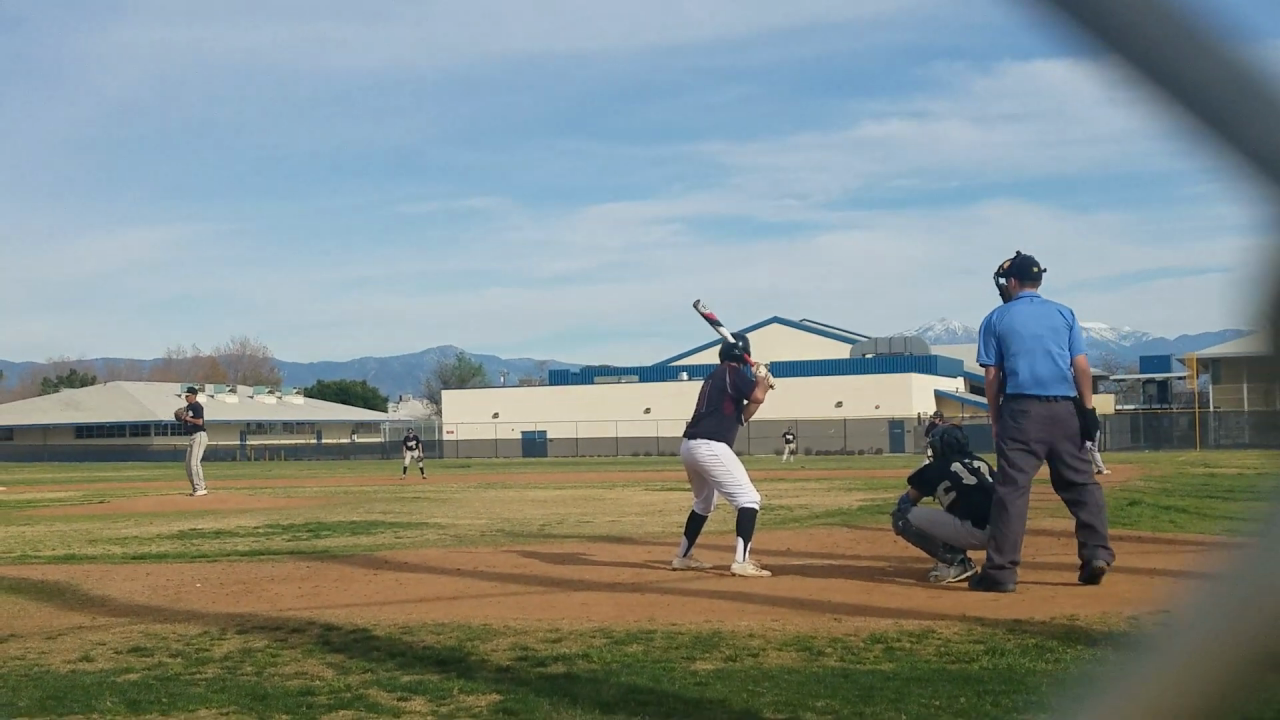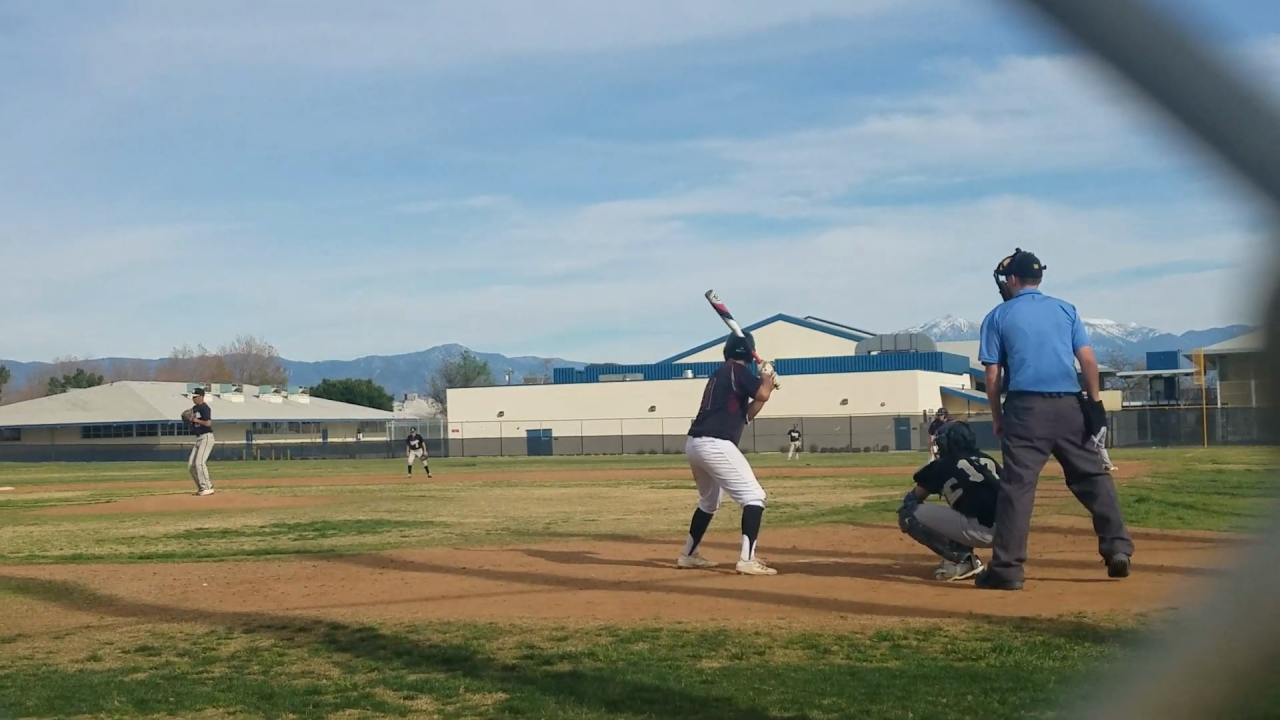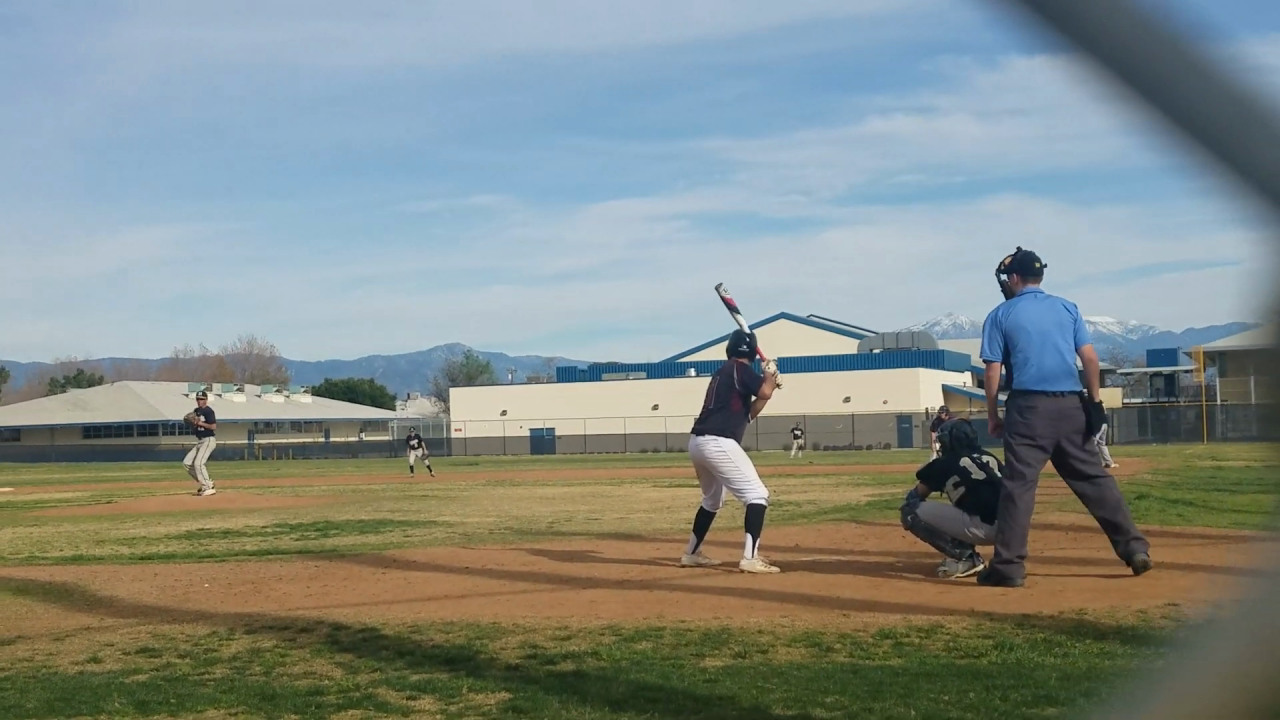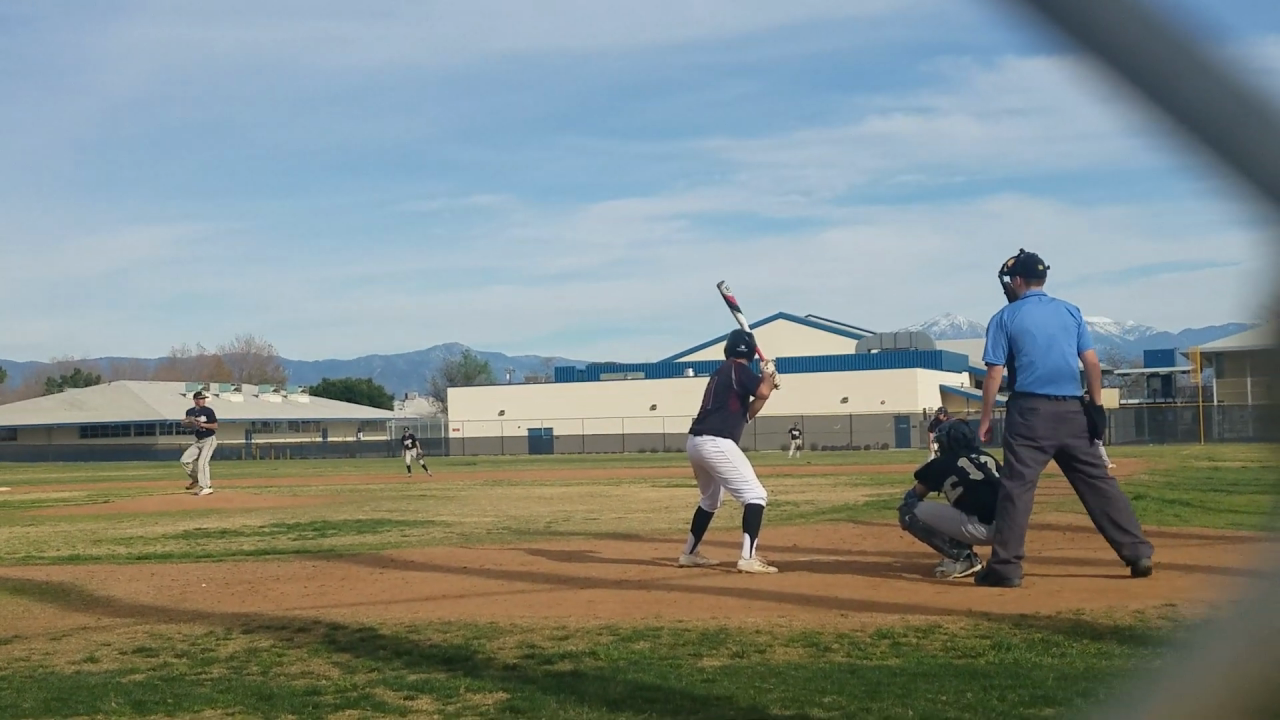
dt=0.1s
person 1, frame 1
left shoulder: (996, 319)
right shoulder: (1064, 314)
left elbow: (990, 376)
right elbow: (1081, 366)
left wrist: (996, 417)
right wrist: (1087, 408)
left hip: (1020, 411)
right hip: (1064, 410)
left knee: (1011, 490)
right knee: (1081, 483)
left ankle: (1000, 572)
right ankle: (1097, 553)
person 1, frame 2
left shoulder: (998, 316)
right shoulder: (1066, 309)
left elbow: (992, 375)
right elbow: (1087, 359)
left wrist: (997, 415)
right wrist: (1094, 402)
left hip: (1025, 409)
right hip: (1068, 407)
left knee: (1017, 487)
right knee: (1092, 476)
left ankle: (1007, 569)
right ankle: (1117, 548)
person 1, frame 3
left shoulder: (1000, 315)
right shoulder: (1067, 308)
left elbow: (993, 372)
right elbow: (1089, 358)
left wrist: (993, 415)
right wrist: (1094, 401)
left hip: (1028, 409)
right hip: (1071, 405)
left knee: (1018, 486)
right knee: (1094, 479)
left ankle: (1007, 566)
right ankle: (1133, 547)
person 1, frame 4
left shoulder: (1004, 318)
right shoulder: (1070, 311)
left elbow: (994, 375)
right elbow: (1091, 362)
left wrist: (986, 418)
right wrist: (1096, 405)
left hip: (1030, 411)
right hip: (1072, 409)
left knee: (1017, 487)
right knee: (1098, 481)
left ankle: (1005, 567)
right ankle: (1137, 551)
person 2, frame 1
left shoulder: (715, 376)
right shoulder: (732, 372)
left elbow: (742, 416)
right elbow: (758, 397)
left wrist: (761, 386)
right wrist: (761, 379)
left hip: (690, 446)
right hip: (710, 447)
left knee: (704, 503)
right knee: (749, 499)
left ankle: (683, 557)
right ankle: (741, 562)
person 2, frame 2
left shoulder: (719, 374)
right shoulder: (737, 370)
left elbow: (746, 414)
right elbow: (763, 395)
left wrist: (766, 385)
right wrist: (767, 377)
left hip: (696, 444)
right hip: (715, 445)
left knee: (709, 501)
right knee: (754, 496)
left ankle: (689, 555)
right ankle: (747, 560)
person 2, frame 3
left shoulder: (723, 372)
right shoulder: (739, 369)
left elbow: (749, 413)
right elbow: (764, 392)
left wrist: (769, 384)
right wrist: (770, 376)
left hip: (698, 443)
right hip: (718, 443)
left knee: (712, 499)
right knee: (757, 495)
left ankle: (692, 554)
right ankle: (750, 558)
person 2, frame 4
left shoulder: (721, 373)
right shoulder: (738, 369)
left elbow: (747, 413)
right elbow: (763, 392)
left wrist: (768, 384)
right wrist: (768, 376)
left hip: (696, 443)
right hip: (716, 443)
left knee: (710, 499)
right knee: (755, 495)
left ankle: (690, 554)
right ankle: (748, 558)
person 3, frame 1
left shoulder: (935, 468)
right shoulder: (980, 463)
left elbow: (905, 503)
left hip: (974, 533)
left knee: (901, 516)
left ankle: (955, 562)
person 3, frame 2
left shoulder: (941, 465)
right shoulder: (987, 460)
left elbow: (912, 499)
left hip: (982, 531)
left knee: (907, 513)
left ankle: (962, 560)
right ankle: (977, 555)
person 3, frame 3
left shoulder: (944, 463)
right shoulder: (989, 458)
left elbow: (914, 497)
left hip: (983, 528)
left knee: (909, 511)
left ankle: (964, 557)
right ankle: (976, 552)
person 3, frame 4
left shoulder: (942, 463)
right shoulder: (987, 458)
left elbow: (911, 497)
left hip: (981, 528)
left knee: (908, 510)
left ankle: (961, 557)
right ankle: (969, 552)
